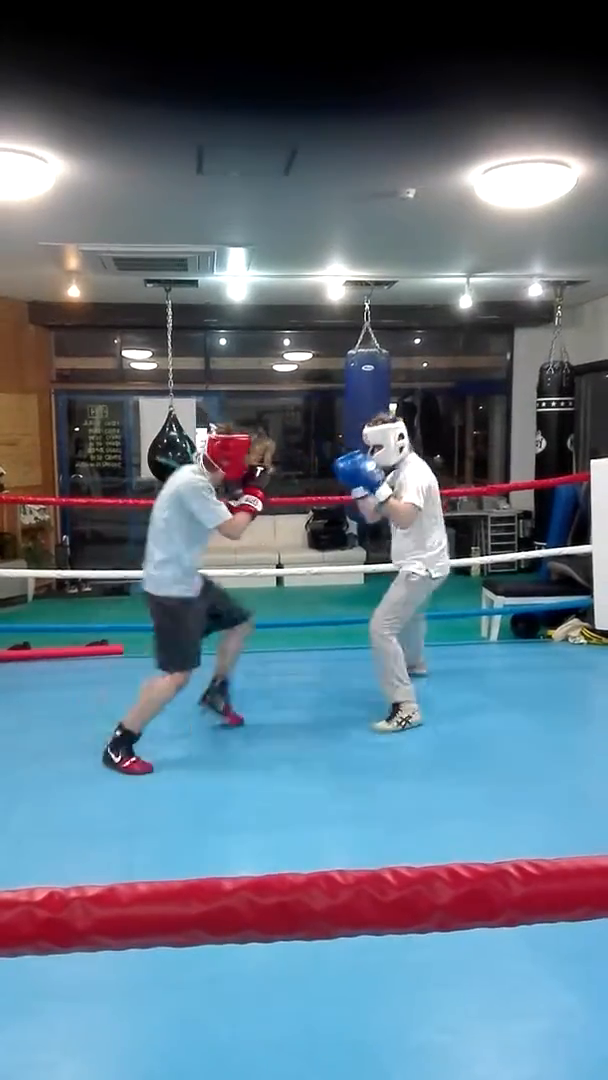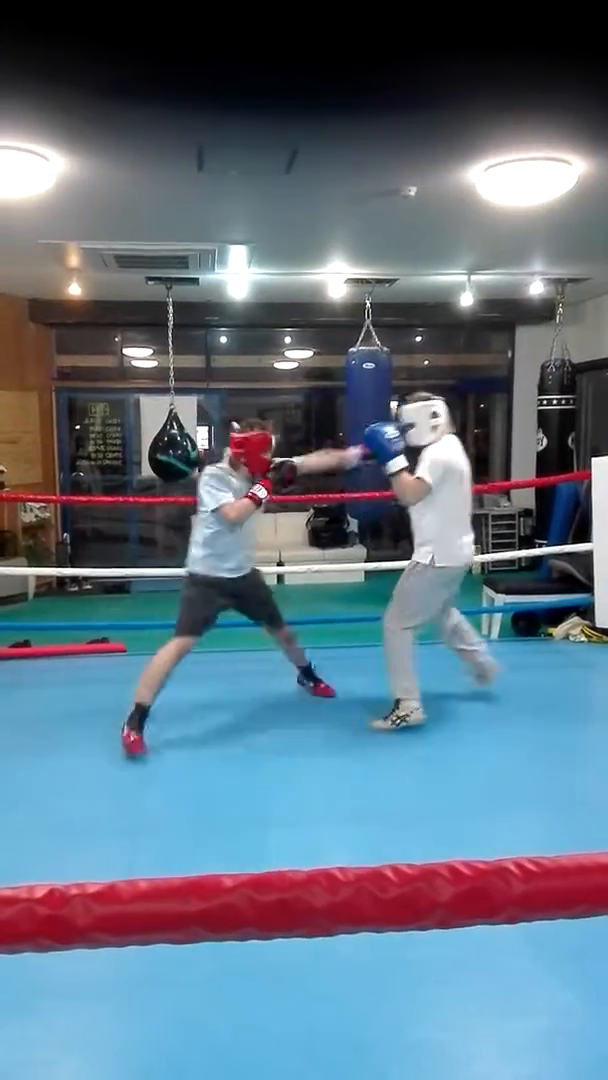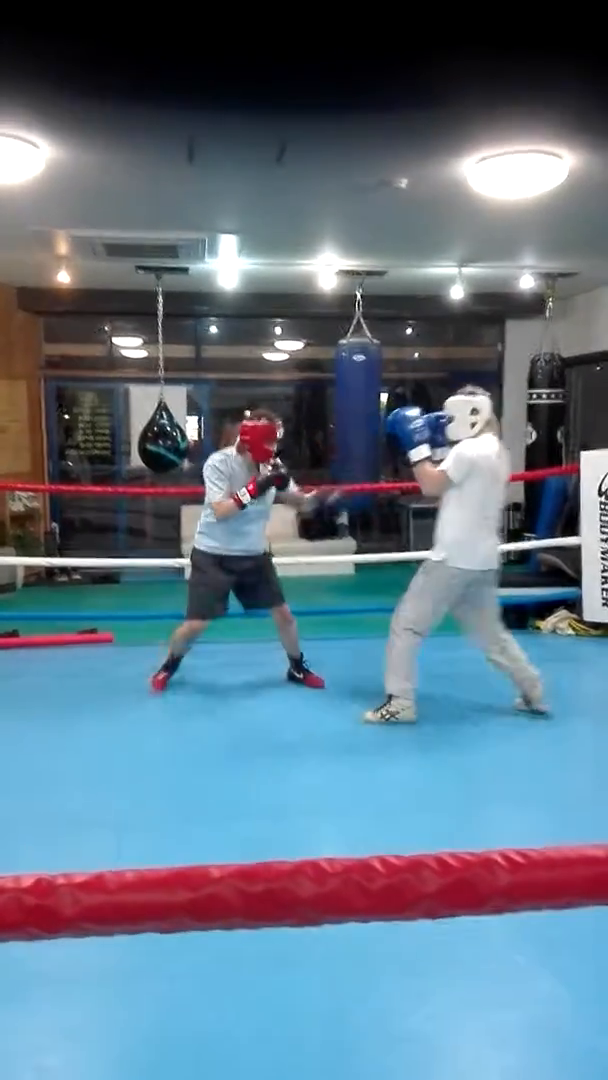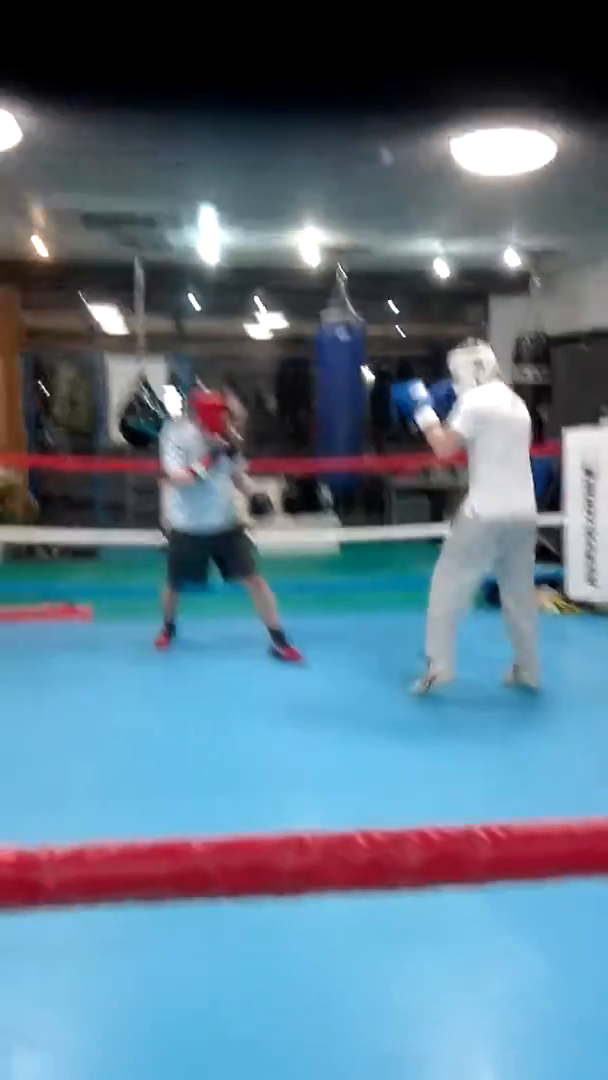
dt=0.2s
person 1, frame 1
left shoulder: (415, 473)
right shoulder: (392, 472)
left elbow: (405, 517)
right elbow: (372, 515)
left wrist: (378, 488)
right wrist: (358, 486)
left hip: (423, 567)
right hip: (415, 563)
left knee: (382, 627)
right knee: (407, 615)
left ankle: (406, 707)
right ankle: (414, 663)
person 1, frame 2
left shoulder: (438, 453)
right shoulder: (446, 450)
left elbow: (410, 495)
right elbow: (411, 494)
left wrist: (393, 458)
right wrist: (393, 457)
left hip: (436, 556)
right hip: (453, 553)
left knee: (396, 624)
right knee: (443, 613)
left ankle: (407, 706)
right ankle: (482, 665)
person 1, frame 3
left shoulder: (470, 450)
right shoulder: (496, 452)
left elbow: (431, 487)
right elbow: (445, 479)
left wrist: (416, 445)
right wrist: (435, 445)
left hip: (453, 557)
right hip: (484, 561)
left knee: (406, 623)
right knee: (488, 627)
left ankle: (399, 702)
right ankle: (532, 692)
person 1, frame 4
left shoulder: (476, 401)
right shoulder: (515, 404)
left elbow: (445, 447)
left wrist: (423, 411)
right wrist: (447, 411)
left hip: (486, 513)
right hip: (522, 514)
left knee: (449, 584)
right knee: (519, 593)
left ankle: (438, 664)
right ankle: (526, 669)
person 2, frame 1
left shoulder: (196, 477)
right shoulder: (192, 484)
left elbow: (219, 517)
right elbow: (232, 530)
left wrist: (245, 492)
right wrist: (255, 494)
left hip: (189, 581)
right hip: (169, 589)
left knee: (240, 624)
right knee: (178, 674)
left ankle: (217, 693)
right ankle: (119, 745)
person 2, frame 2
left shoulder: (259, 470)
right shoulder: (213, 476)
left elbow: (312, 461)
right elbow: (232, 515)
left wrist: (352, 455)
right wrist: (266, 485)
left hip: (242, 572)
right hip: (207, 574)
left knee: (280, 630)
right knee: (182, 643)
left ankle: (307, 675)
right ankle: (136, 720)
person 2, frame 3
left shoulder: (269, 462)
right shoulder: (218, 463)
left elbow: (293, 499)
right elbow: (220, 511)
left wrist: (315, 500)
right wrist: (256, 486)
left hip: (252, 553)
right hip: (212, 552)
left knee: (282, 612)
right knee: (197, 621)
left ankle: (297, 667)
right ankle: (171, 664)
person 2, frame 4
left shoulder: (228, 435)
right shoulder: (176, 434)
right elbow: (177, 480)
left wrist: (253, 493)
right wrist: (210, 458)
left hip: (224, 523)
right hip: (186, 526)
left knee: (255, 580)
right knee: (174, 587)
left ankle: (279, 641)
right ankle: (168, 628)
